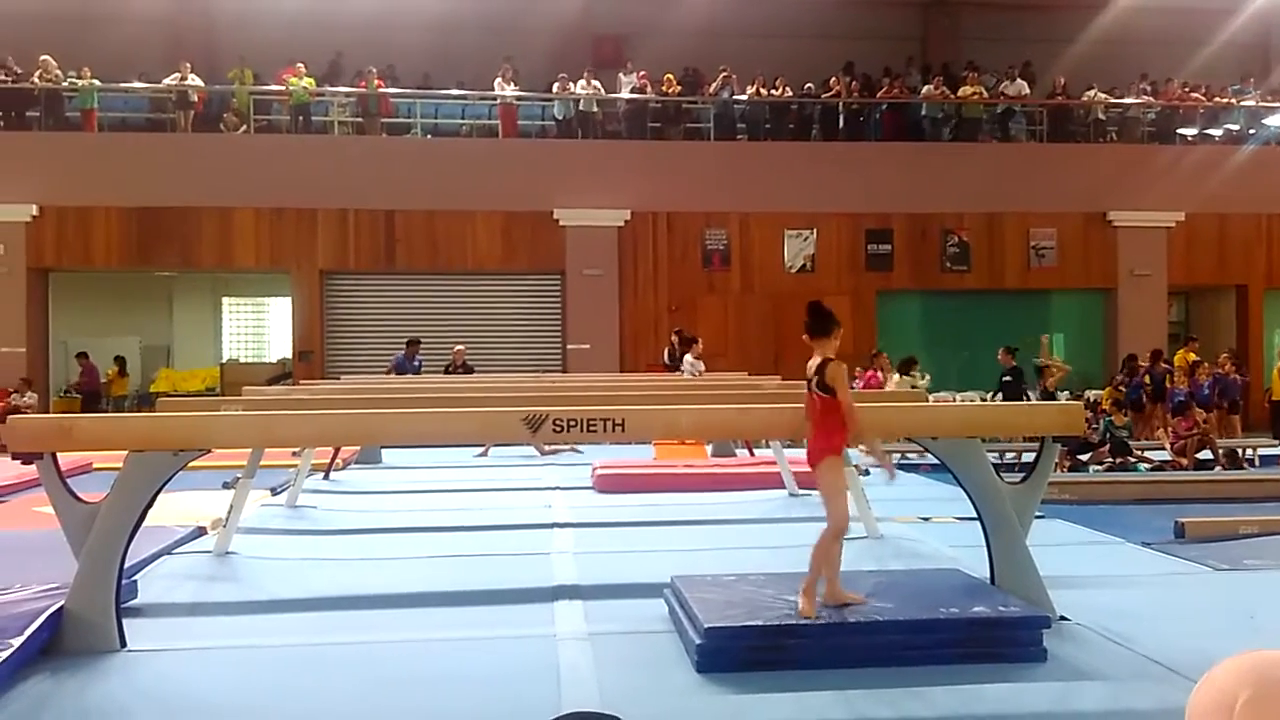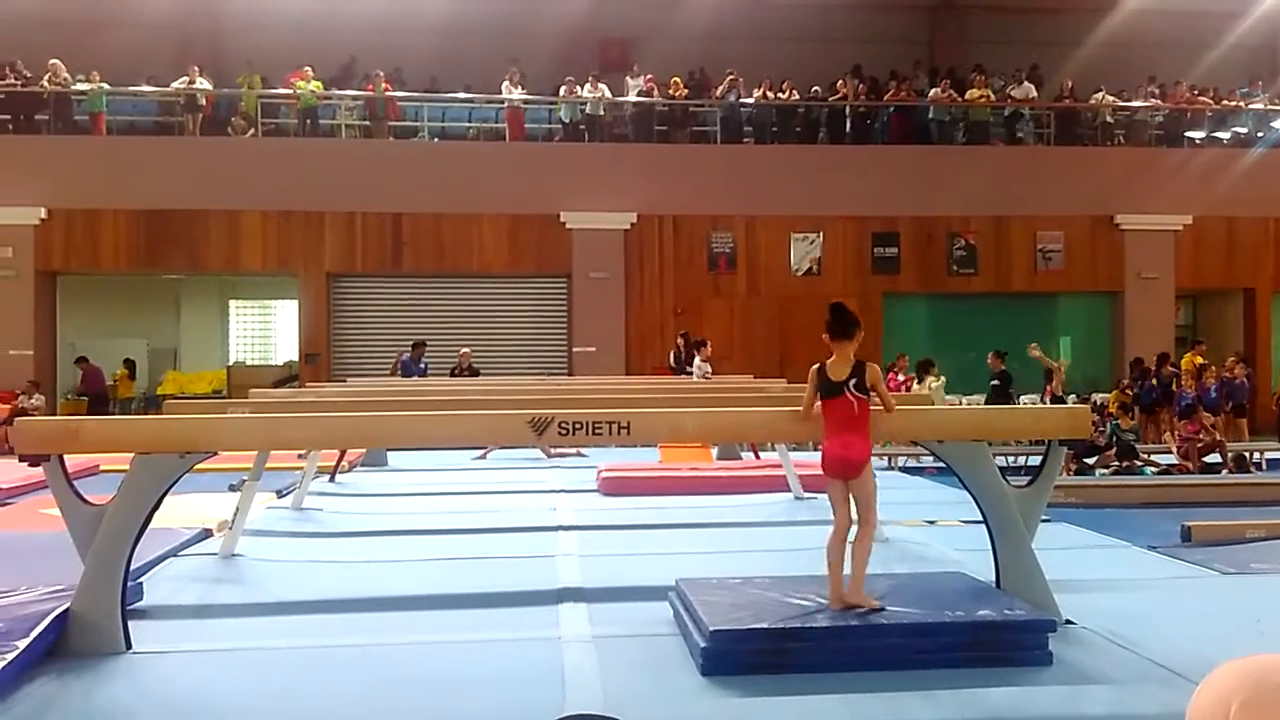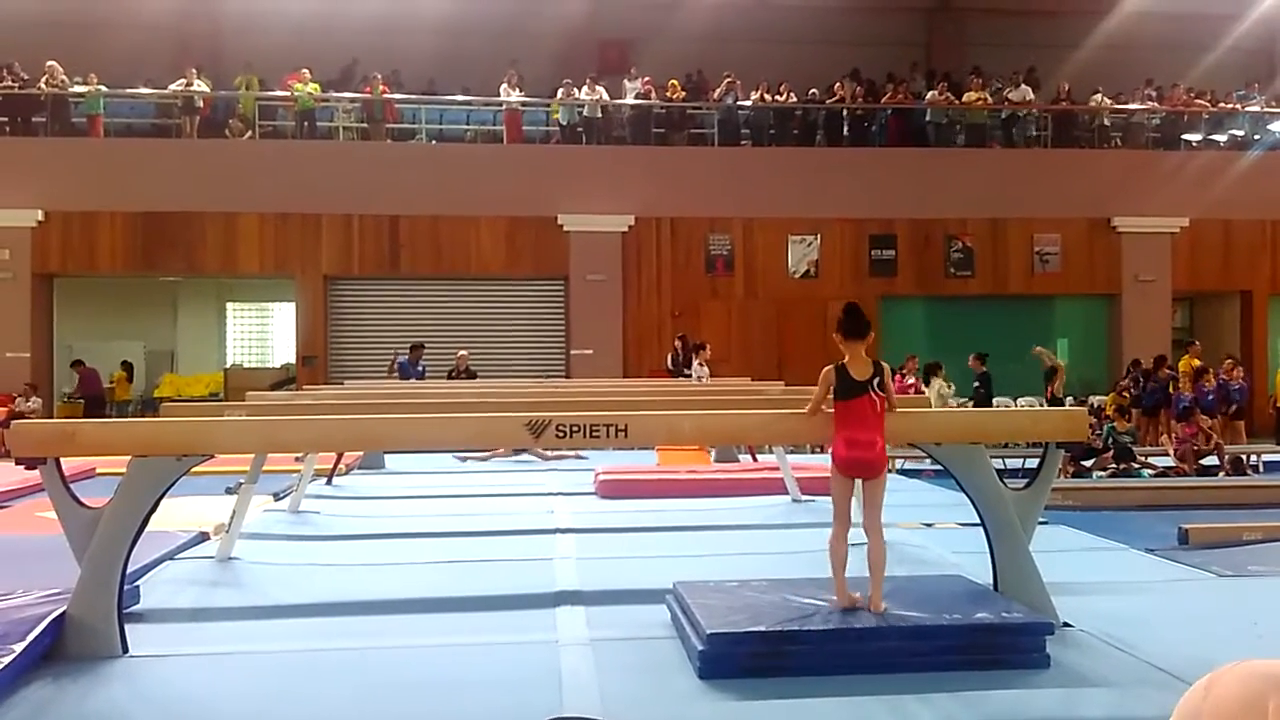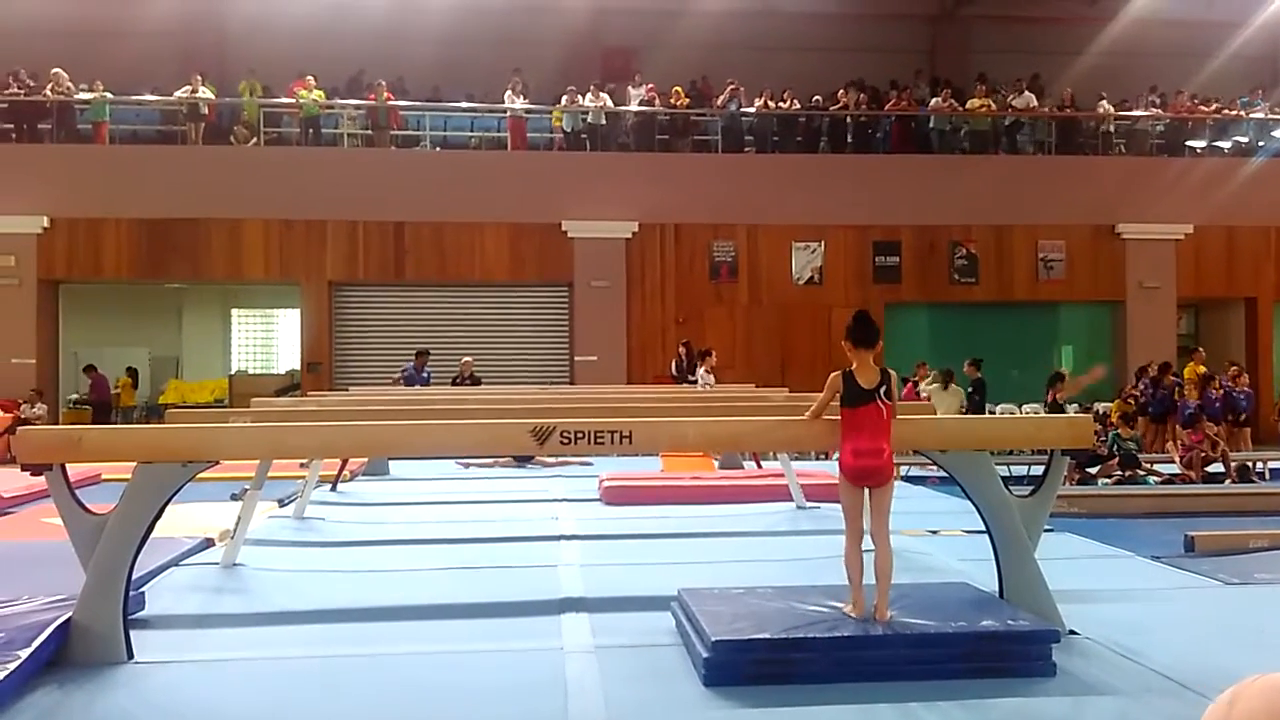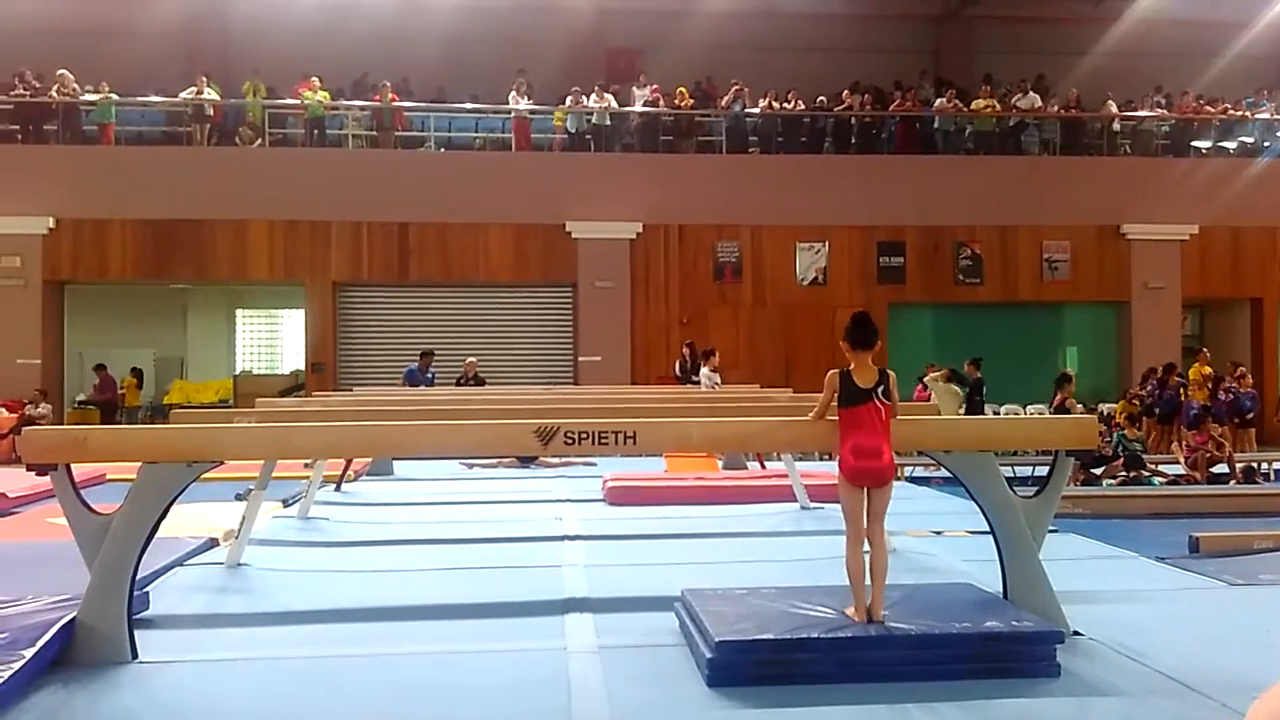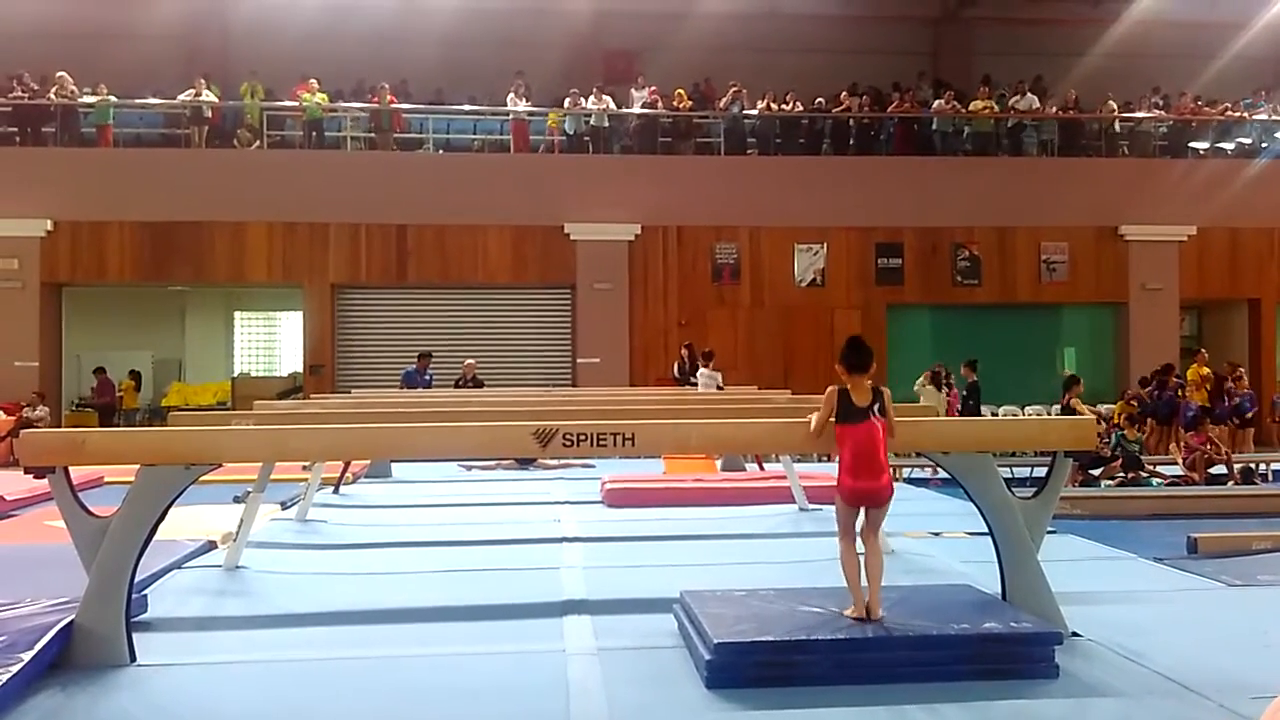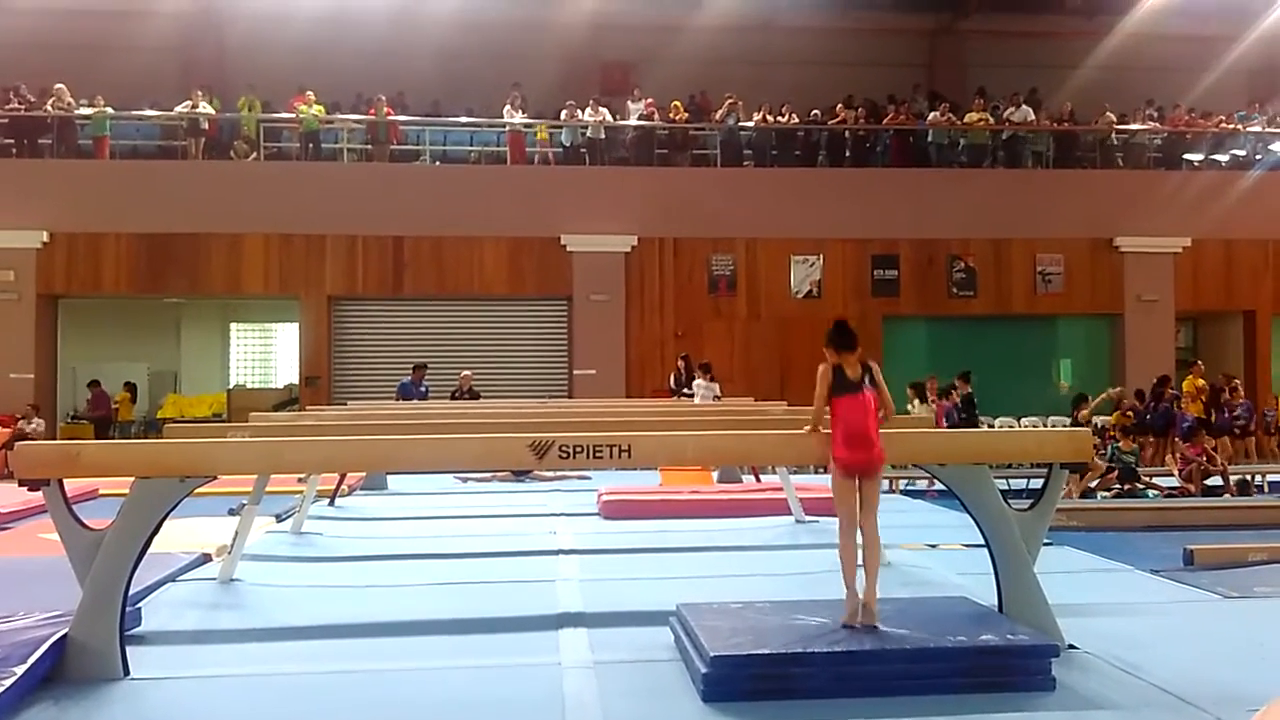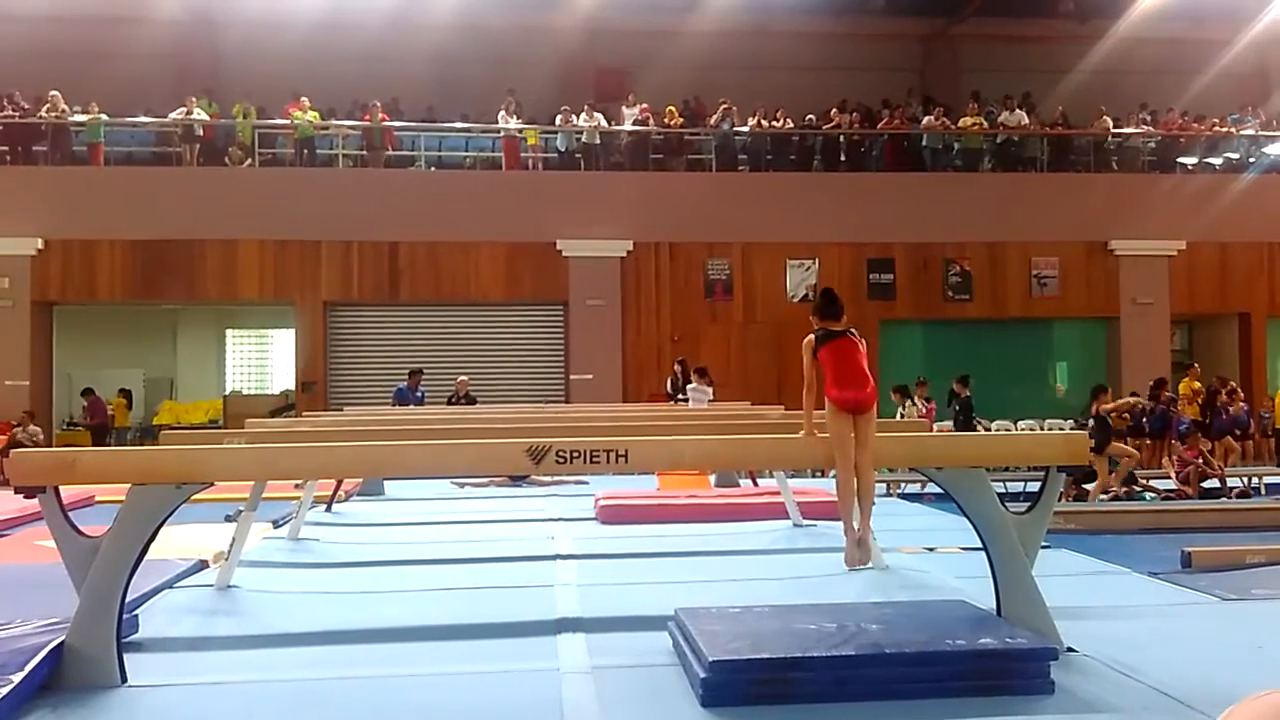
dt=0.3s
person 1, frame 1
left shoulder: (811, 366)
right shoulder: (836, 368)
right elbow: (850, 416)
right wrist: (879, 452)
left hip: (822, 449)
right hip: (827, 452)
left knee: (840, 522)
right knee: (837, 524)
left ankle: (832, 589)
right ankle: (808, 591)
person 1, frame 2
left shoulder: (817, 372)
right shoulder: (870, 371)
left elbow: (806, 412)
right elbow: (889, 407)
right wrist: (879, 403)
left hip: (830, 455)
right hip: (857, 455)
left knee: (841, 523)
right knee: (867, 524)
left ankle: (837, 592)
right ankle: (857, 590)
person 1, frame 3
left shoulder: (831, 373)
right shoulder: (883, 370)
left elbow: (812, 411)
right elbow: (892, 407)
left wrist: (813, 406)
left hip: (844, 456)
right hip: (875, 456)
left knee: (840, 524)
right knee: (874, 526)
left ankle: (842, 592)
right ankle: (876, 598)
person 1, frame 4
left shoulder: (839, 379)
right shoulder: (890, 378)
left elbow: (815, 414)
left wrist: (812, 413)
left hip: (852, 465)
right hip: (882, 464)
left knee: (853, 535)
right knee: (881, 535)
left ankle: (858, 604)
right ankle: (882, 606)
person 1, frame 5
left shoulder: (836, 378)
right shoulder: (889, 378)
left elbow: (817, 416)
left wrist: (814, 414)
left hip: (852, 466)
right hip: (882, 465)
left knee: (854, 538)
right knee: (877, 534)
left ankle: (860, 608)
right ankle: (877, 605)
person 1, frame 6
left shoulder: (835, 394)
right shoulder: (882, 394)
left elbow: (816, 432)
left wrist: (814, 416)
left hip: (851, 486)
right hip: (881, 486)
left knee: (847, 540)
right knee: (871, 538)
left ankle: (858, 603)
right ankle: (874, 603)
person 1, frame 7
left shoulder: (827, 371)
right shoulder: (872, 370)
left elbow: (816, 419)
right elbow: (889, 411)
left wrist: (813, 427)
left hip: (844, 456)
right hip: (872, 454)
left knee: (847, 528)
right knee: (869, 525)
left ankle: (852, 596)
right ankle: (871, 597)
person 1, frame 8
left shoulder: (811, 341)
right shoulder: (857, 336)
left elbow: (810, 386)
left wrist: (808, 425)
right wrist: (870, 425)
left hip: (839, 397)
right hip: (866, 394)
left knee: (845, 465)
right knee: (865, 464)
left ankle: (850, 532)
right ankle: (865, 530)
